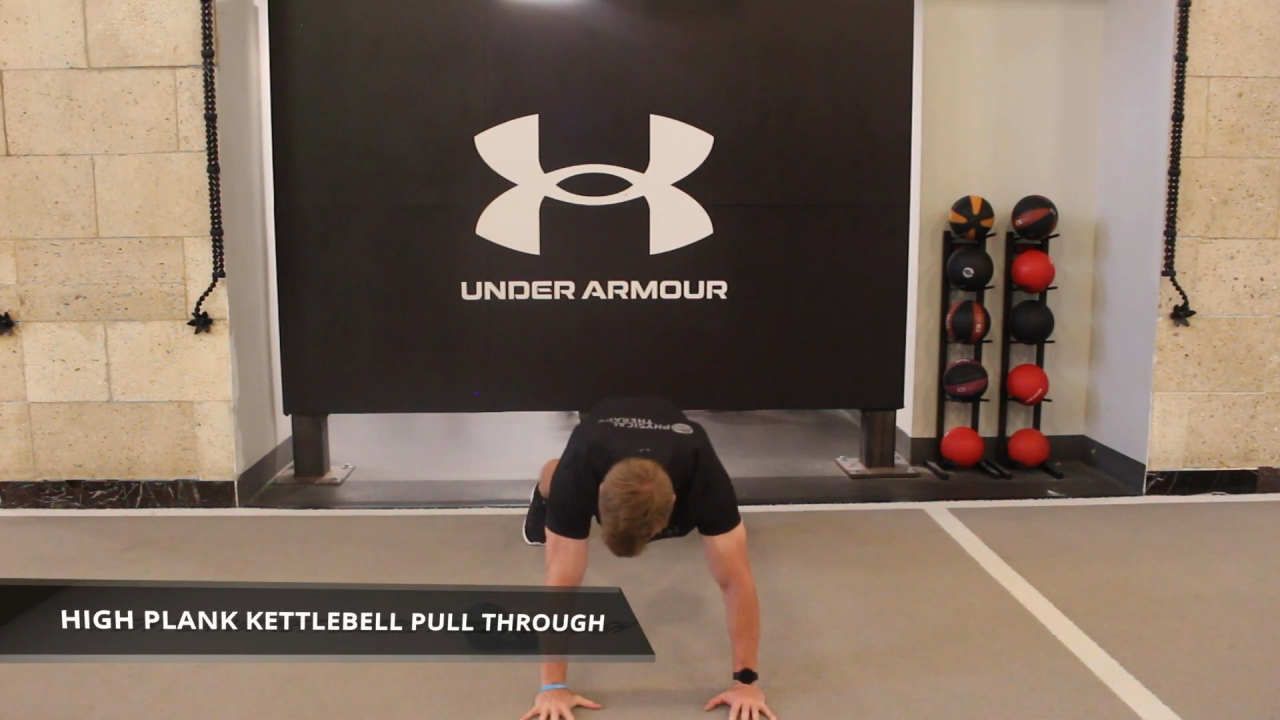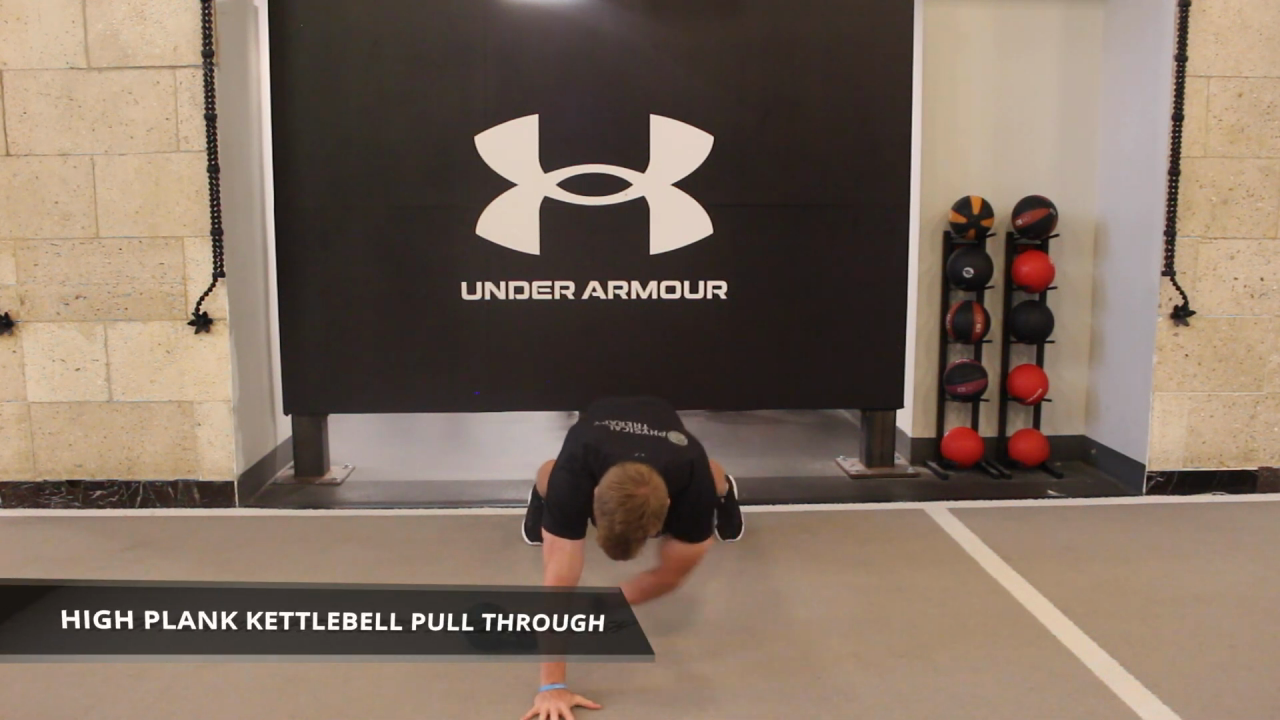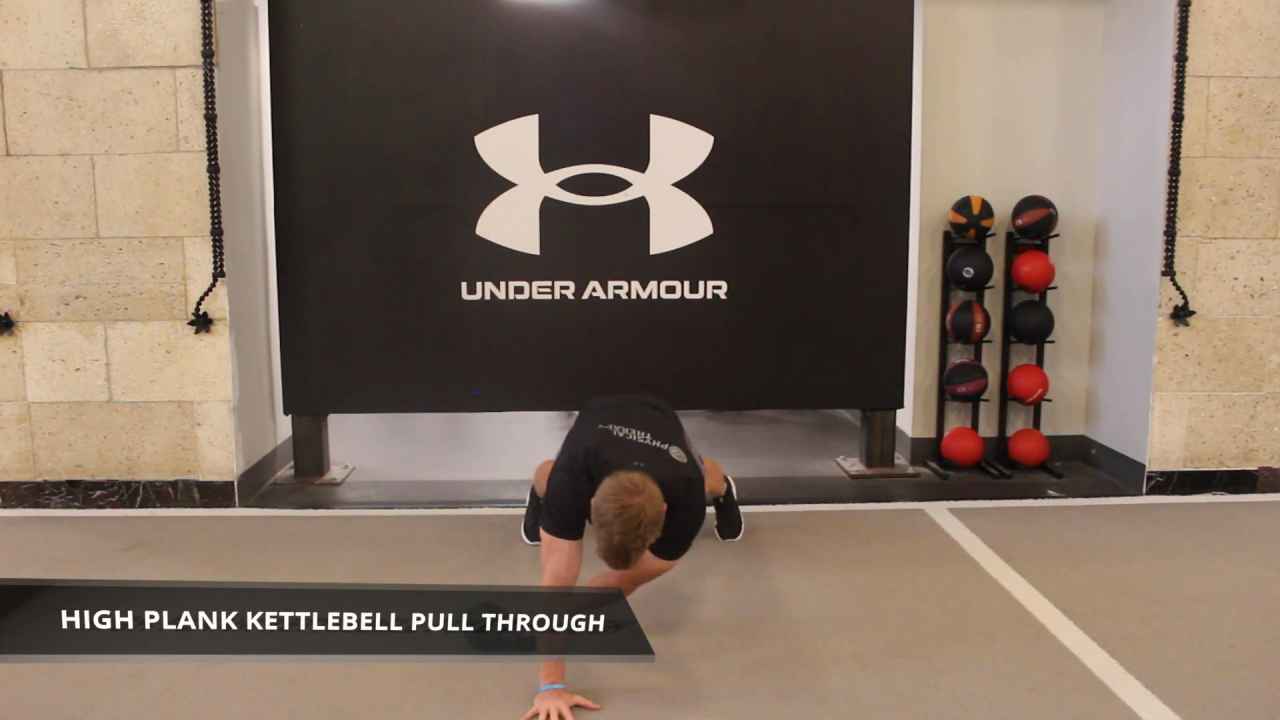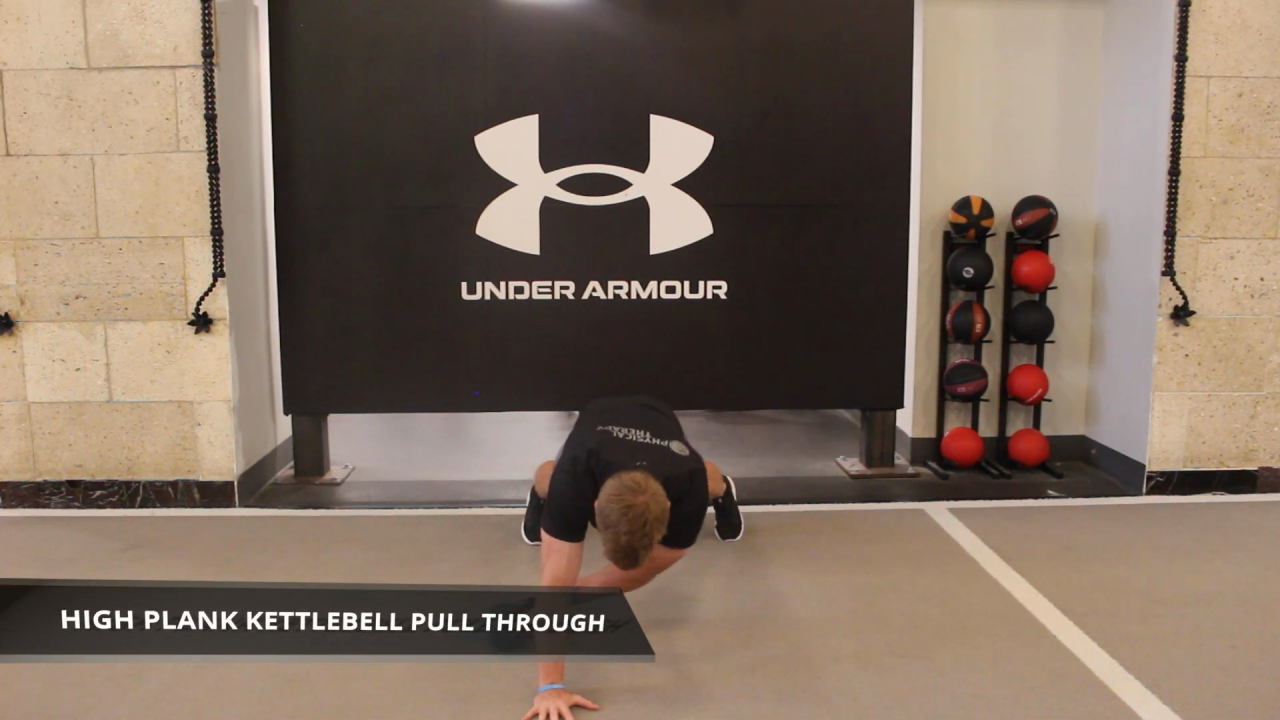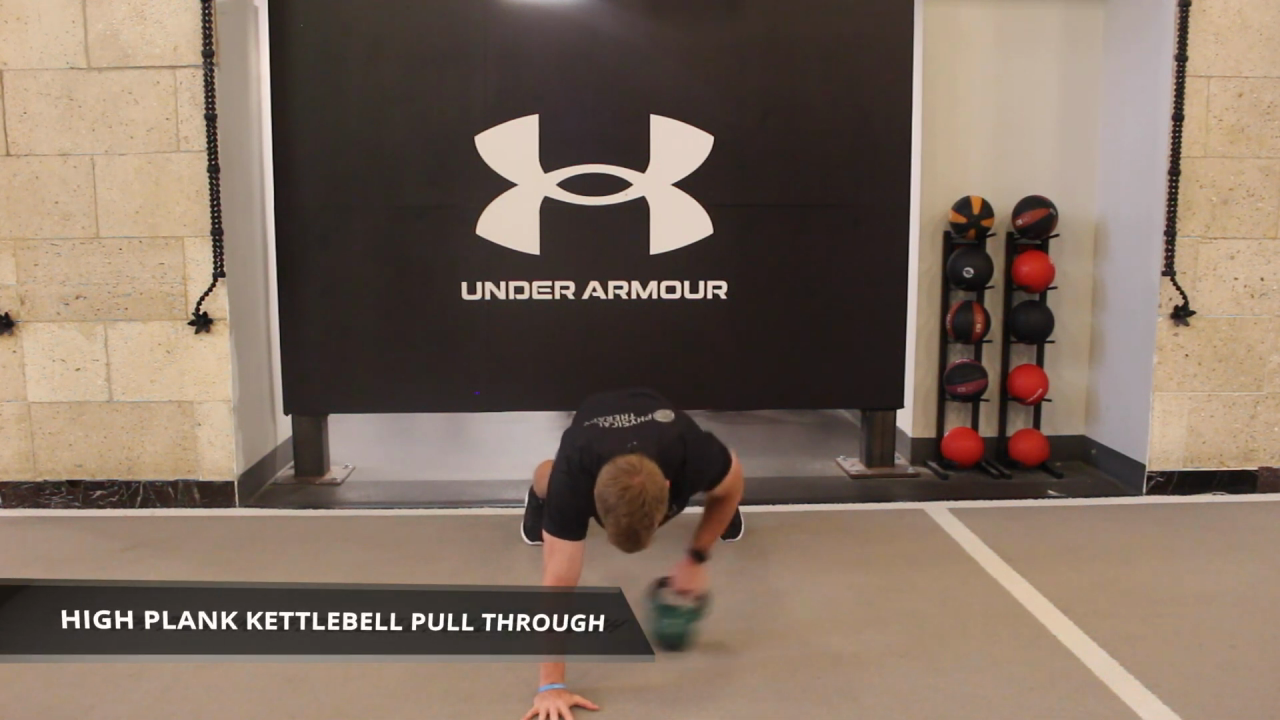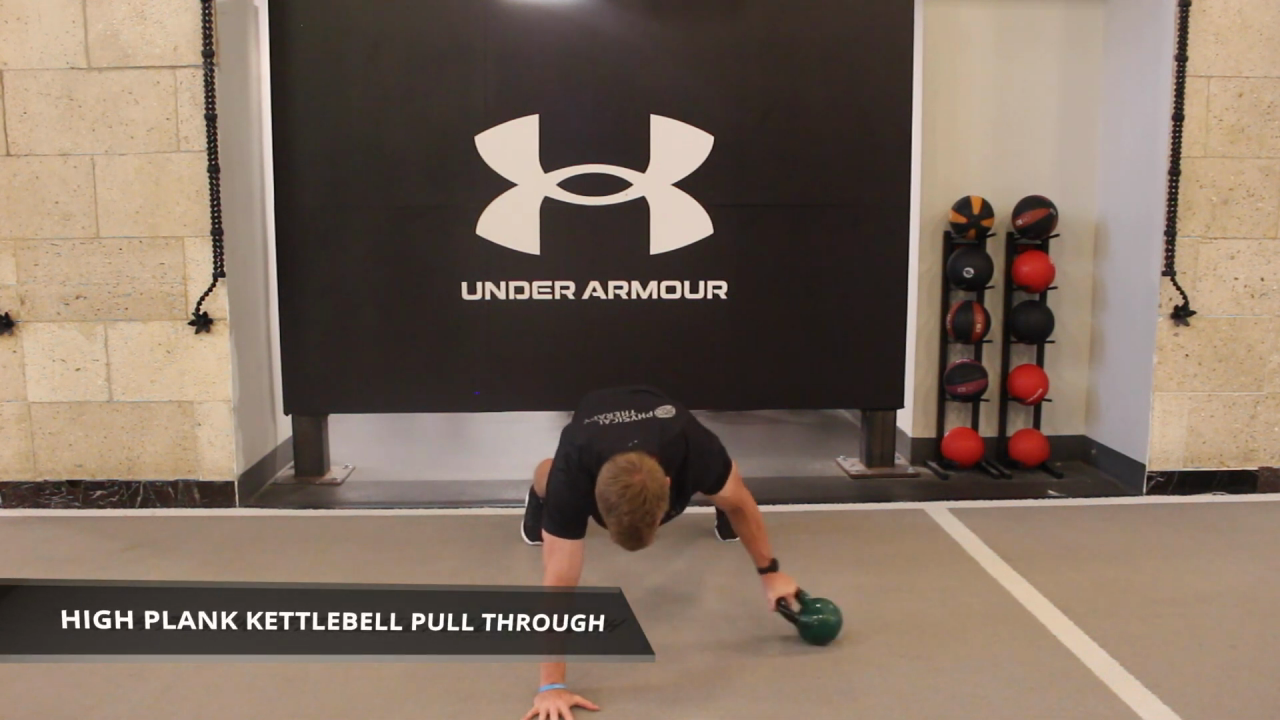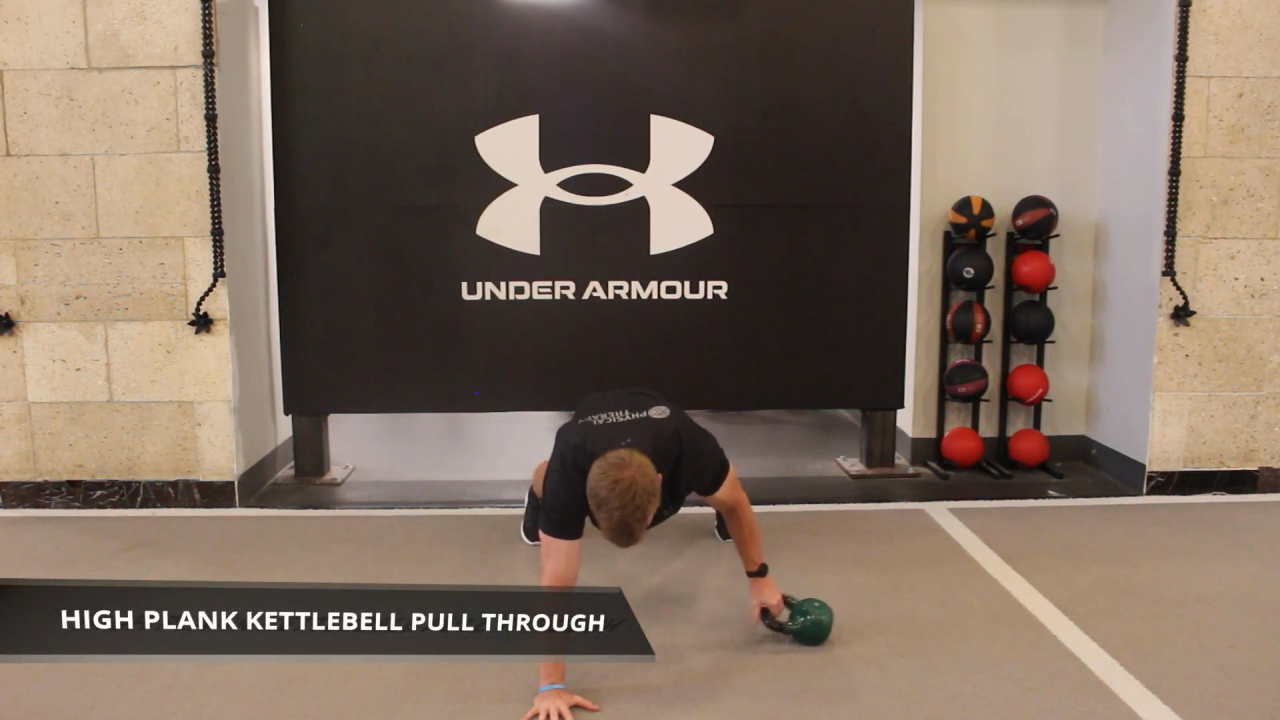
dt=0.3s
person 1, frame 1
left shoulder: (700, 473)
right shoulder: (577, 473)
left elbow: (734, 580)
right elbow: (561, 580)
left wrist: (746, 680)
right wrist: (553, 686)
left hip: (676, 449)
right hip: (603, 436)
right ankle: (543, 493)
person 1, frame 2
left shoulder: (692, 482)
right shoulder: (573, 477)
left elbow: (671, 573)
right elbow: (559, 579)
right wrist: (552, 685)
left ankle: (724, 489)
right ankle: (542, 493)
person 1, frame 3
left shoulder: (685, 496)
right shoulder: (572, 479)
left elbow: (628, 579)
right elbow: (557, 579)
right wrist: (550, 685)
right hip: (599, 419)
left ankle: (722, 489)
right ankle: (541, 493)
person 1, frame 4
left shoulder: (687, 487)
right shoulder: (574, 480)
left elbow: (641, 572)
right elbow: (557, 580)
right wrist: (550, 685)
left ankle: (721, 489)
right ankle: (541, 493)
person 1, frame 5
left shoulder: (690, 450)
right shoulder: (572, 476)
left elbow: (728, 490)
right elbow: (559, 580)
left wrist: (695, 558)
right wrist: (551, 686)
left hip: (659, 434)
right hip: (592, 429)
right ankle: (539, 492)
person 1, frame 6
left shoulder: (693, 448)
right shoulder: (572, 475)
left elbow: (738, 503)
right elbow: (560, 580)
left wrist: (770, 571)
right wrist: (551, 685)
left hip: (661, 431)
right ankle: (541, 492)
person 1, frame 7
left shoulder: (687, 447)
right shoulder: (567, 474)
left elbow: (736, 504)
right elbow: (557, 581)
left wrist: (758, 576)
right wrist: (551, 685)
left hip: (658, 435)
right hip: (586, 445)
right ankle: (539, 493)
